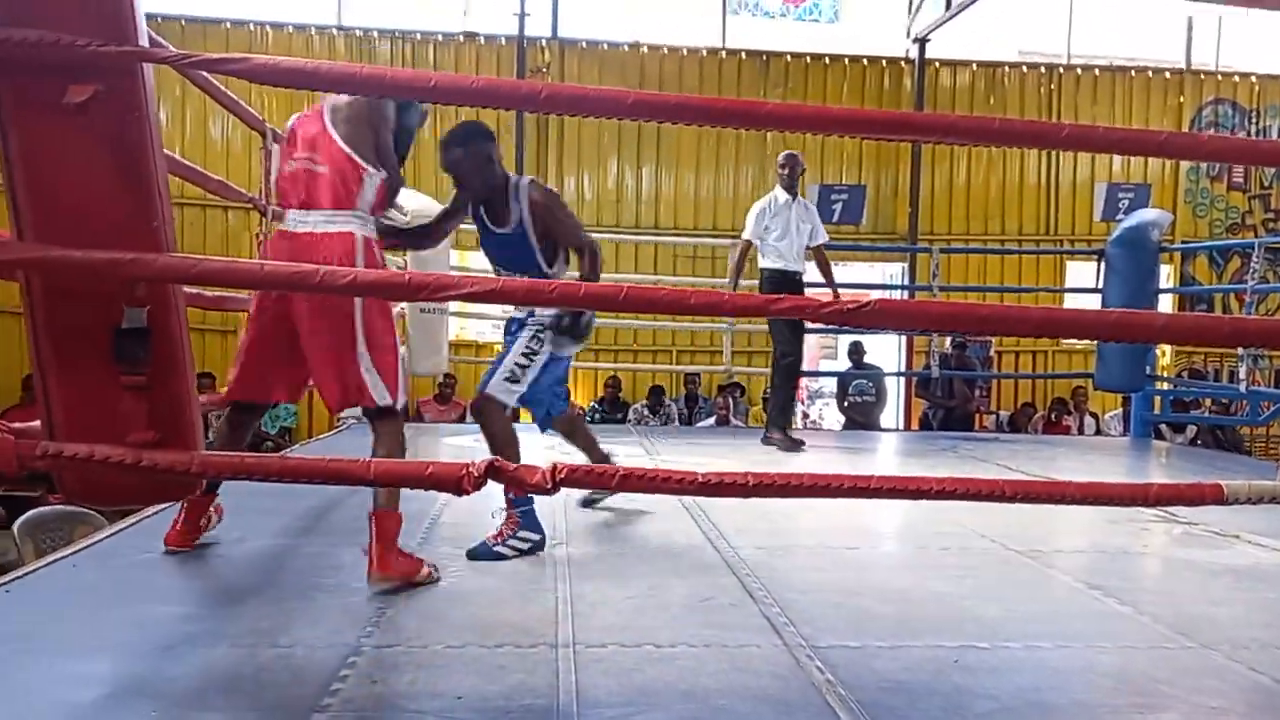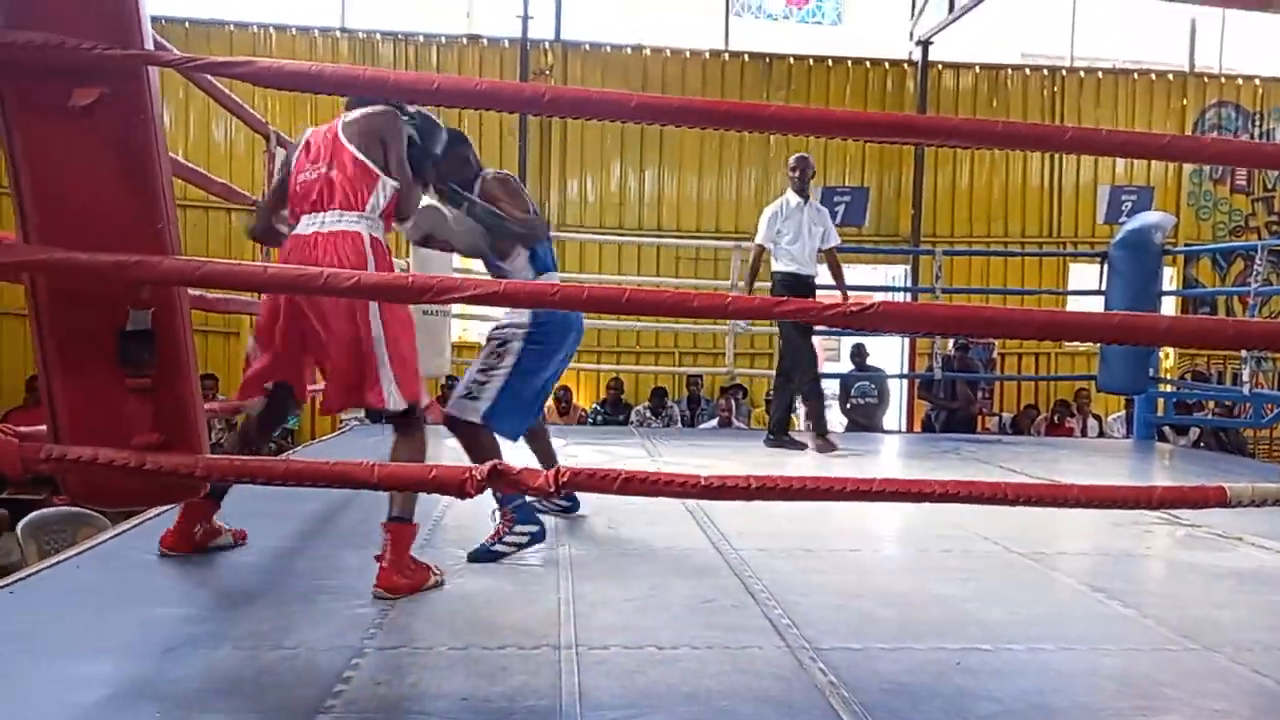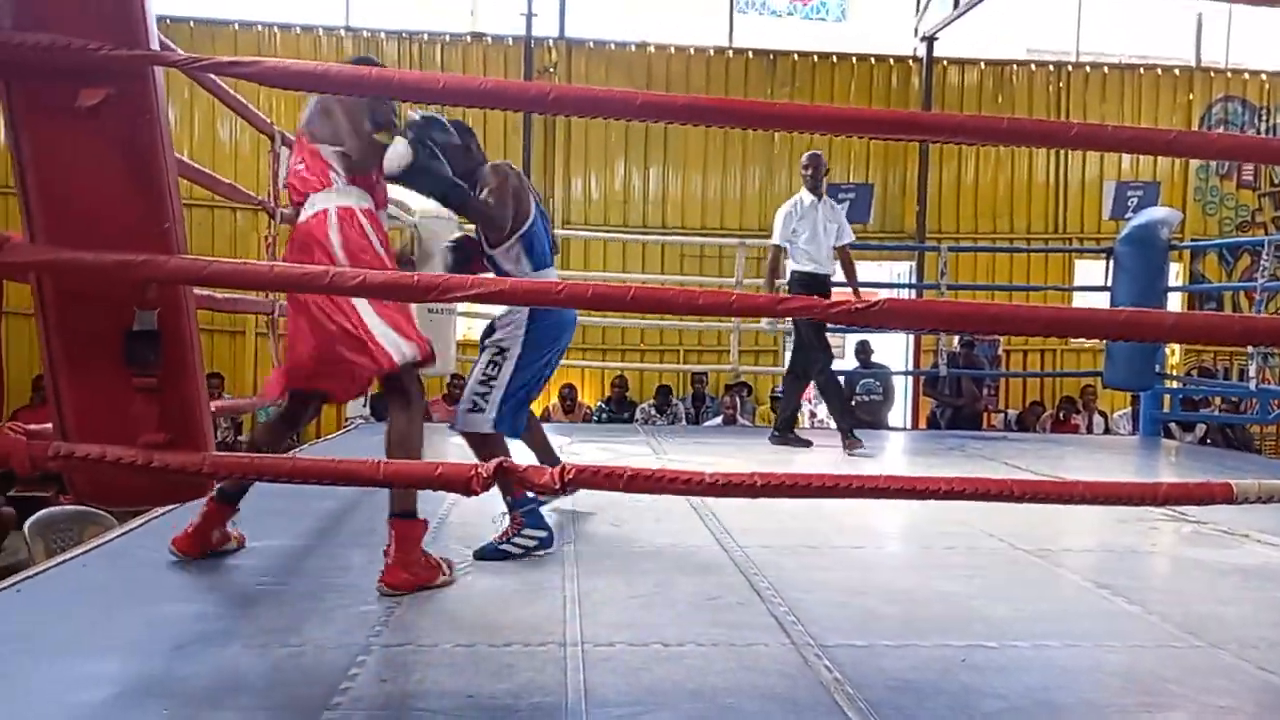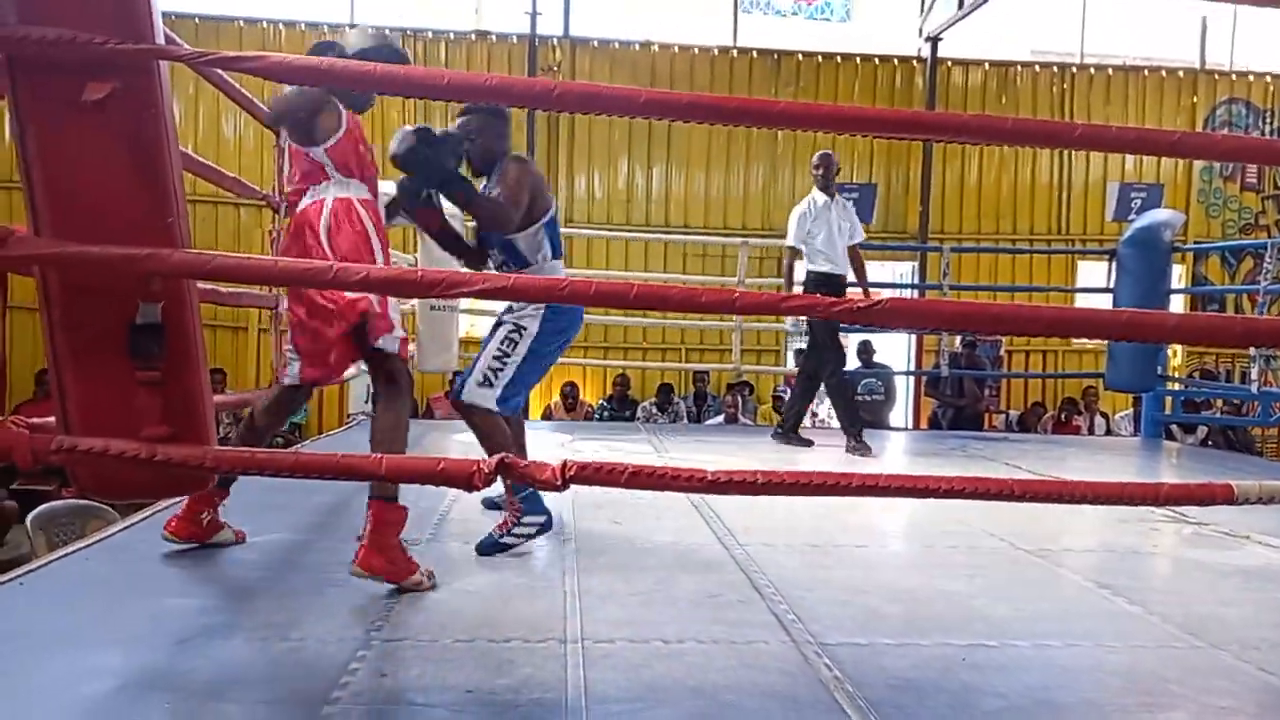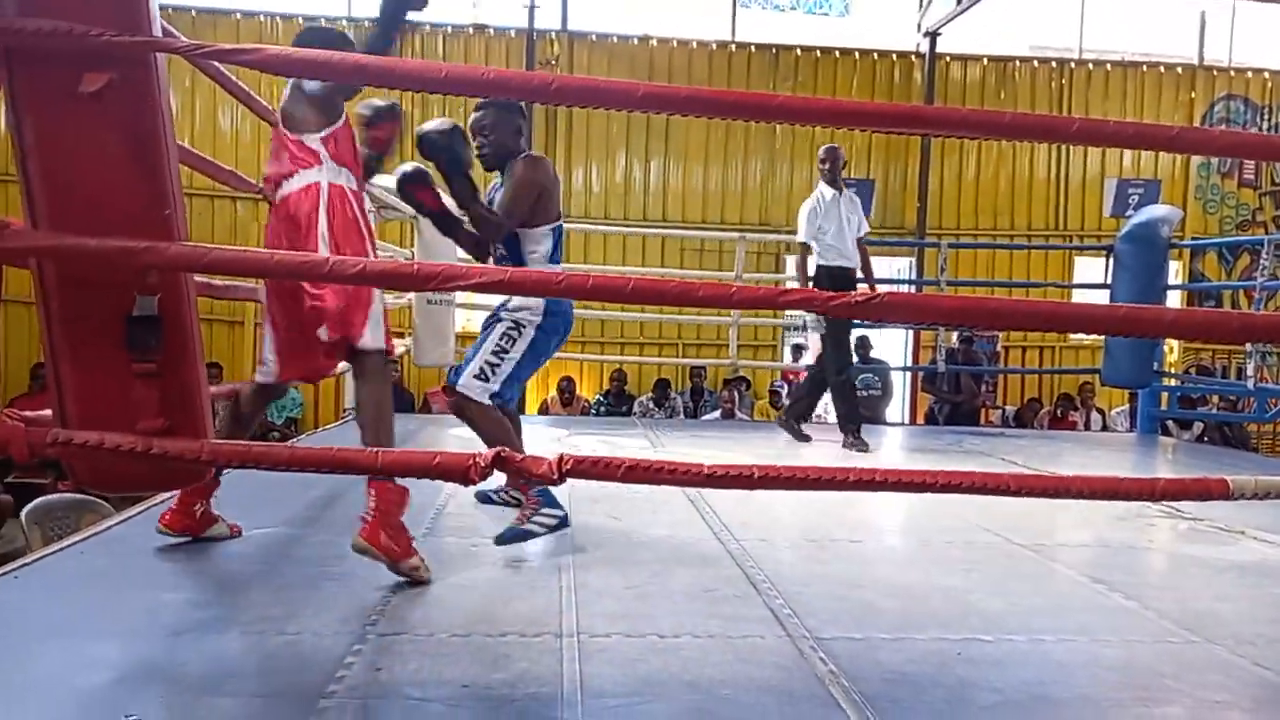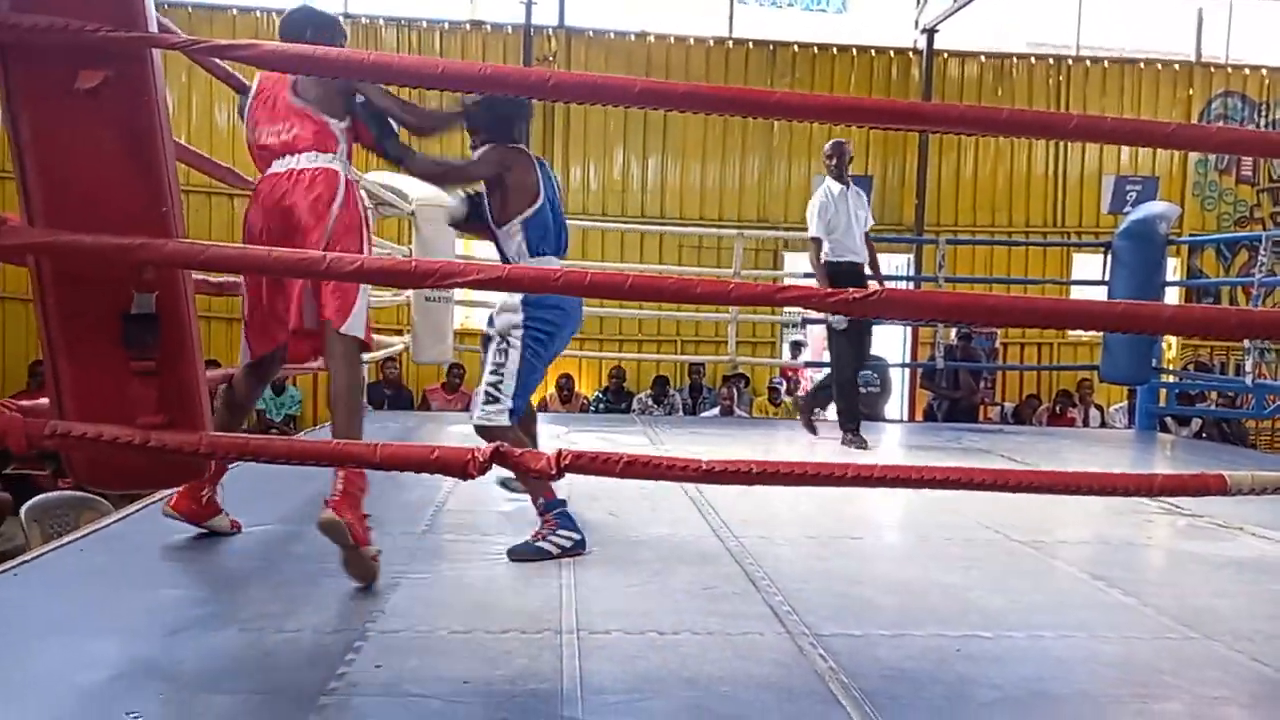
dt=0.1s
person 1, frame 1
left shoulder: (298, 122)
right shoulder: (372, 106)
right elbow: (386, 196)
right wrist: (399, 146)
left hip: (286, 250)
right hip: (343, 251)
left knee: (253, 393)
right knee: (387, 407)
left ankle: (192, 517)
right ankle: (386, 547)
person 1, frame 2
left shoulder: (311, 141)
right shoulder: (386, 118)
left elbow: (261, 224)
right elbow: (403, 207)
right wrist: (415, 174)
left hip: (300, 254)
right hip: (353, 253)
left knee: (278, 401)
right knee: (405, 413)
left ankle: (193, 523)
right ankle: (397, 560)
person 1, frame 3
left shoulder: (339, 135)
right shoulder: (335, 103)
right elbow: (368, 164)
left hip: (310, 248)
right hip: (341, 236)
left knee: (300, 402)
right knee: (403, 384)
left ankle: (207, 526)
person 1, frame 4
left shoulder: (335, 121)
right shoulder: (316, 97)
right elbow: (277, 110)
left hip: (312, 238)
right hip: (337, 222)
left knee: (293, 386)
right knee: (391, 373)
left ankle: (197, 512)
person 1, frame 5
right shoulder: (308, 85)
right elbow: (329, 87)
left wrist: (373, 143)
left hip: (289, 220)
right hip: (326, 211)
left knee: (275, 376)
right knee: (369, 359)
left ankle: (191, 503)
right ankle: (384, 517)
person 1, frame 6
left shoulder: (255, 89)
right shoulder: (335, 83)
right elbow: (419, 124)
left hip: (267, 202)
right hip: (322, 193)
left knee: (261, 358)
right knee: (339, 344)
left ankle: (198, 491)
right ankle: (345, 499)
person 2, frame 1
left shoulder: (537, 196)
right shoulder: (470, 198)
left elbow: (590, 253)
right elbow: (423, 236)
left wrist: (579, 310)
left hip: (555, 316)
right hip: (529, 316)
left knee: (491, 405)
right knee: (550, 406)
left ankle: (522, 523)
right ankle: (604, 468)
person 2, frame 2
left shoulder: (493, 184)
right shoulder: (474, 199)
left elbow: (532, 230)
left wrist: (494, 231)
left hip: (534, 321)
right hip: (554, 319)
left knee: (464, 415)
right knee: (523, 410)
left ankle: (518, 518)
right ankle: (559, 492)
person 2, frame 3
left shoulder: (497, 175)
right shoulder: (488, 185)
left elbow: (497, 225)
right elbow: (478, 260)
left wrist: (440, 185)
left hip: (533, 314)
right hip: (546, 313)
left knee: (475, 420)
right knee: (509, 406)
left ankle: (528, 523)
right ankle: (553, 474)
person 2, frame 4
left shoulder: (516, 167)
right shoulder: (497, 181)
left elbow: (504, 219)
right elbow: (476, 256)
left wrist: (446, 180)
left hip: (543, 307)
right hip: (536, 308)
left knee: (475, 401)
right knee: (502, 398)
left ankle: (526, 509)
right ankle: (520, 489)
person 2, frame 5
left shoulder: (532, 166)
left elbow: (492, 213)
right elbow: (478, 249)
left wrist: (455, 169)
right wrist: (428, 202)
left hip: (535, 309)
right hip: (519, 307)
left knee: (469, 396)
right knee: (501, 389)
left ankle: (539, 498)
right ankle: (519, 487)
person 2, frame 6
left shoulder: (503, 157)
right shoulder: (533, 167)
left elbow: (444, 173)
right wrist: (470, 219)
left hip: (532, 303)
right hip: (559, 300)
left knee: (494, 419)
right knee: (513, 392)
left ankle: (558, 523)
right ankle: (535, 477)
person 3, frame 1
left shoulder: (809, 210)
right shoulder: (763, 208)
left elbow: (818, 254)
right elbow: (743, 251)
left wrist: (835, 293)
right wrist: (732, 293)
left hip: (796, 283)
right hip: (773, 281)
left knee: (788, 356)
right knee: (790, 354)
left ankle: (777, 426)
right ankle: (777, 426)
person 3, frame 2
left shoulder: (821, 213)
right shoulder: (775, 211)
left elbow: (830, 257)
right elbow: (757, 256)
left wrist: (844, 296)
right wrist: (746, 298)
left hip: (808, 286)
right hip: (786, 285)
left knee: (792, 361)
right knee: (804, 359)
left ankle: (777, 431)
right ankle: (819, 432)
person 3, frame 3
left shoulder: (834, 210)
right shoulder: (790, 210)
left elbow: (843, 254)
right elbow: (775, 257)
left wrist: (857, 294)
left hip: (823, 286)
right hip: (802, 284)
left knee: (802, 362)
right knee: (820, 359)
left ankle: (782, 429)
right ankle: (846, 431)
person 3, frame 4
left shoulder: (846, 209)
right shoulder: (803, 210)
left elbow: (854, 254)
right elbow: (790, 259)
left wrist: (866, 293)
left hip: (838, 286)
right hip: (818, 285)
left knee: (815, 363)
right knee: (833, 361)
left ankle: (787, 427)
right ankle: (853, 434)
person 3, frame 5
left shoulder: (853, 202)
right shoulder: (813, 205)
right elbow: (803, 256)
left wrist: (873, 287)
left hip: (850, 280)
right hip: (829, 279)
left knee: (831, 359)
right knee: (838, 359)
left ankle: (792, 415)
right ankle: (850, 431)
person 3, frame 6
left shoulder: (859, 196)
right shoulder: (821, 200)
right elbow: (816, 252)
left wrist: (881, 282)
right wrist: (827, 293)
left hip: (858, 276)
right hip: (838, 274)
left knee: (857, 354)
right knee: (846, 356)
left ankle: (812, 401)
right ankle: (850, 428)
